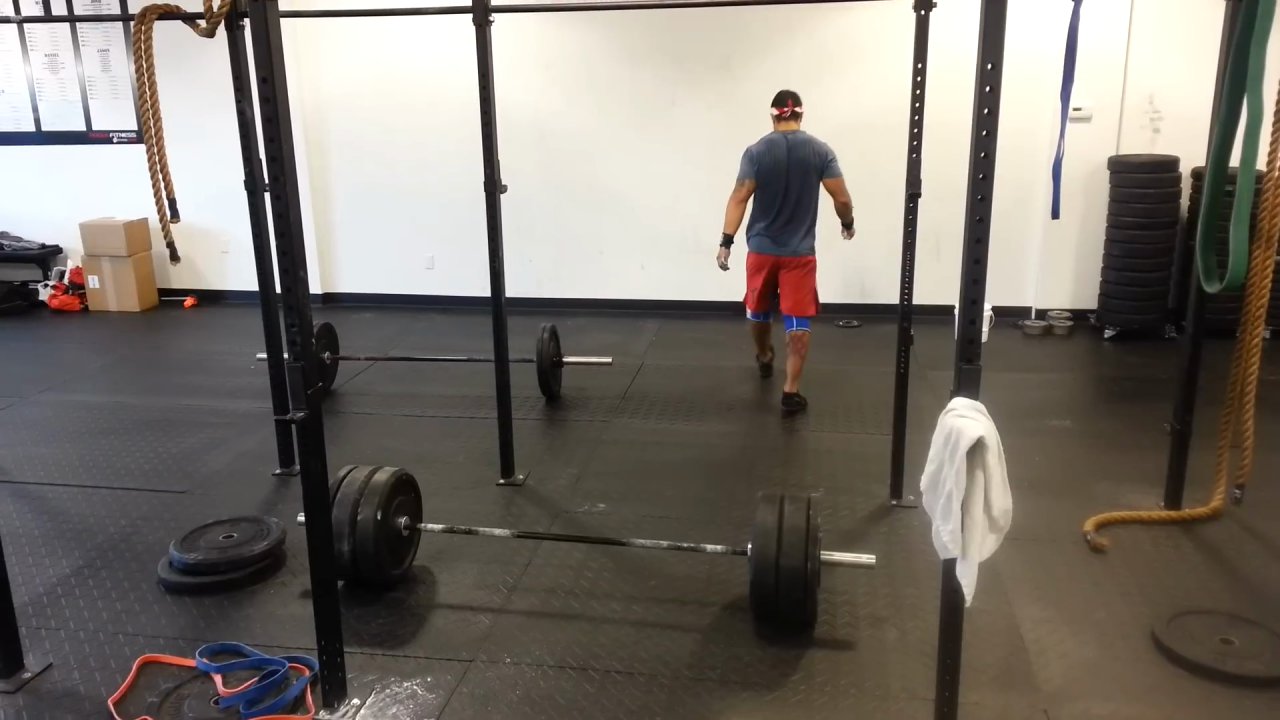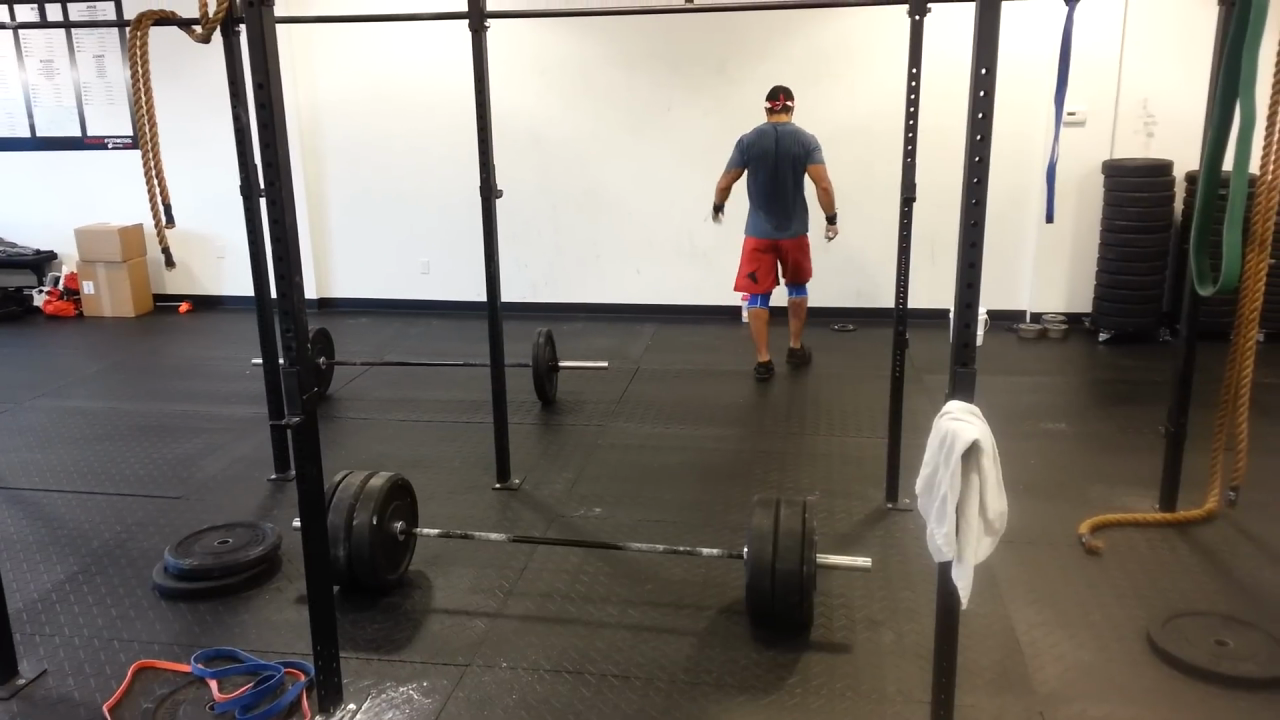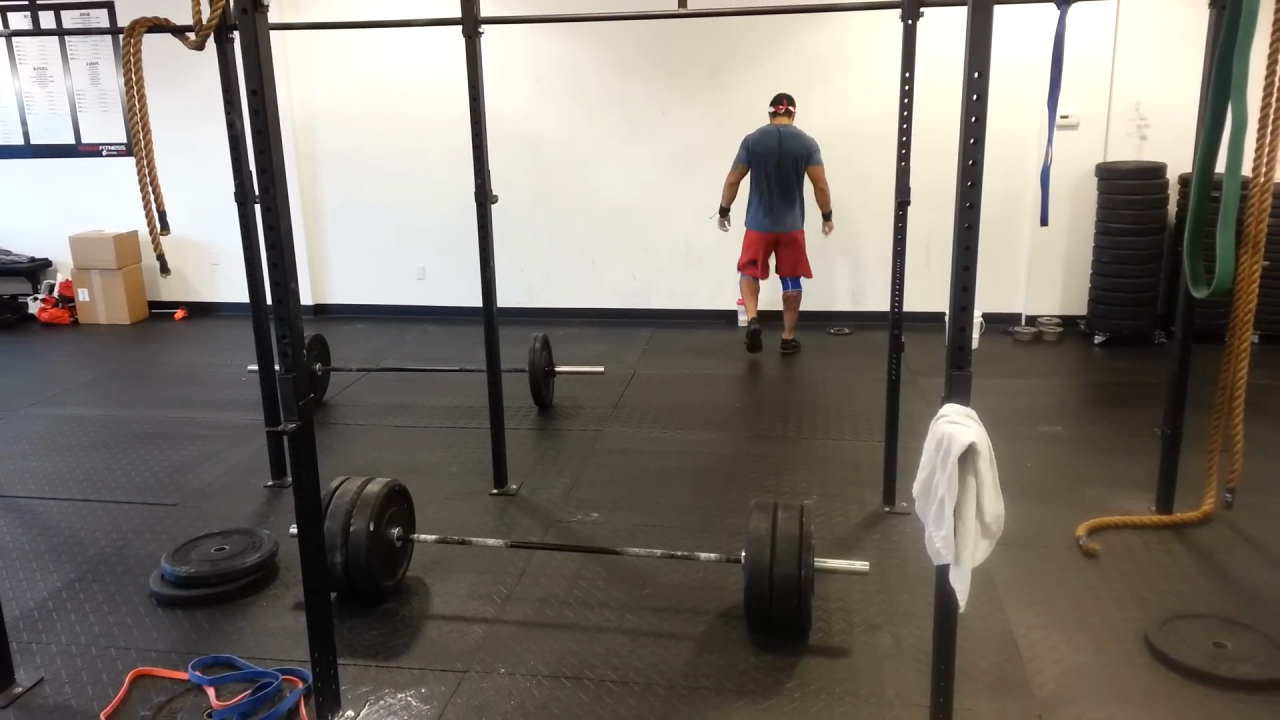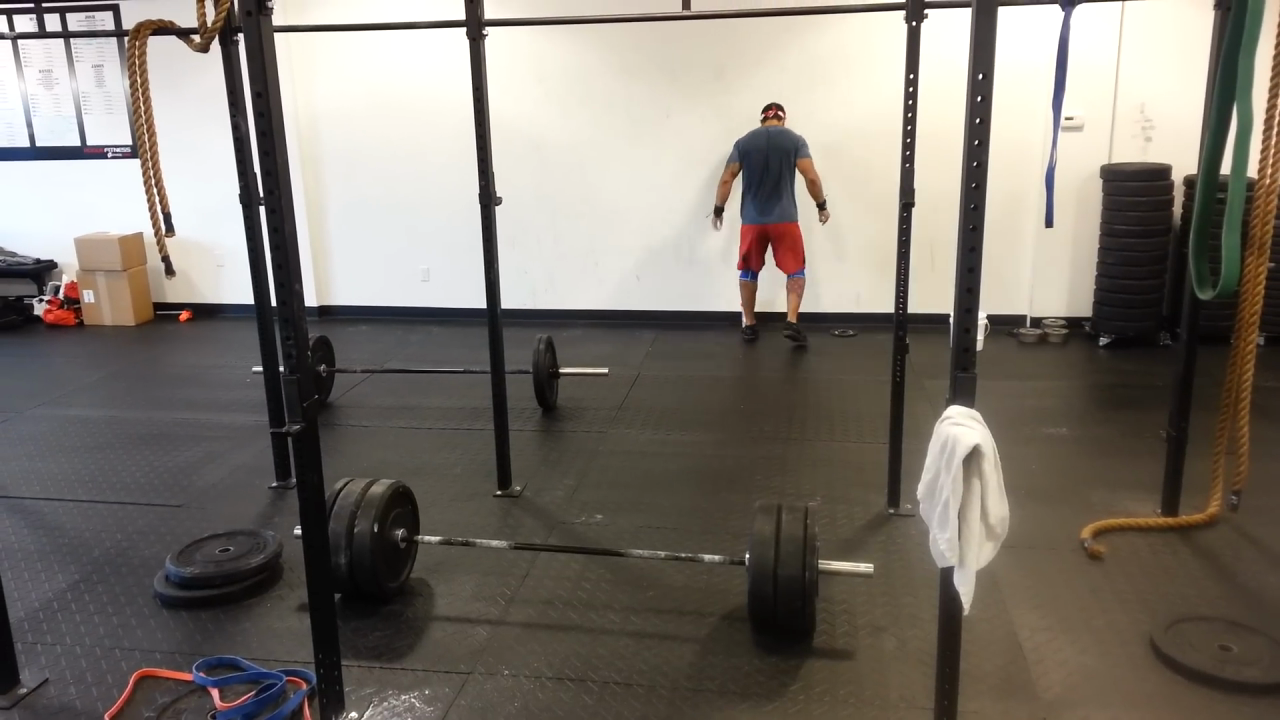
dt=0.4s
person 1, frame 1
left shoulder: (757, 151)
right shoulder: (820, 151)
left elbow: (739, 198)
right elbow: (842, 198)
left wrist: (726, 242)
right wrist: (848, 223)
left hip: (761, 247)
right hip: (800, 251)
left knee: (759, 309)
right knee: (798, 318)
left ankle: (764, 358)
right ankle: (790, 392)
person 1, frame 2
left shoulder: (748, 141)
right shoulder: (806, 140)
left elbow: (725, 182)
right elbow: (823, 184)
left wrist: (717, 207)
right wrist: (831, 219)
left hip: (758, 233)
right hip: (794, 231)
left knee: (758, 295)
right knee: (797, 288)
left ankle: (763, 361)
right ankle: (796, 348)
person 1, frame 3
left shoulder: (753, 140)
right shoulder: (807, 143)
left elbow: (733, 180)
right elbow: (820, 185)
left wrist: (724, 211)
right wrist: (827, 217)
left hip: (758, 225)
right hip: (791, 226)
left knee: (750, 274)
right knee: (791, 281)
left ankle: (753, 320)
right ankle: (788, 338)
person 1, frame 4
left shoulder: (744, 142)
right shoulder: (795, 140)
left elbow: (726, 180)
right elbow: (811, 177)
left wrist: (718, 211)
right wrist: (822, 206)
left hip: (752, 220)
right hip: (785, 219)
left knee: (749, 270)
right knee: (795, 270)
left ankle: (749, 325)
right ankle: (792, 321)
